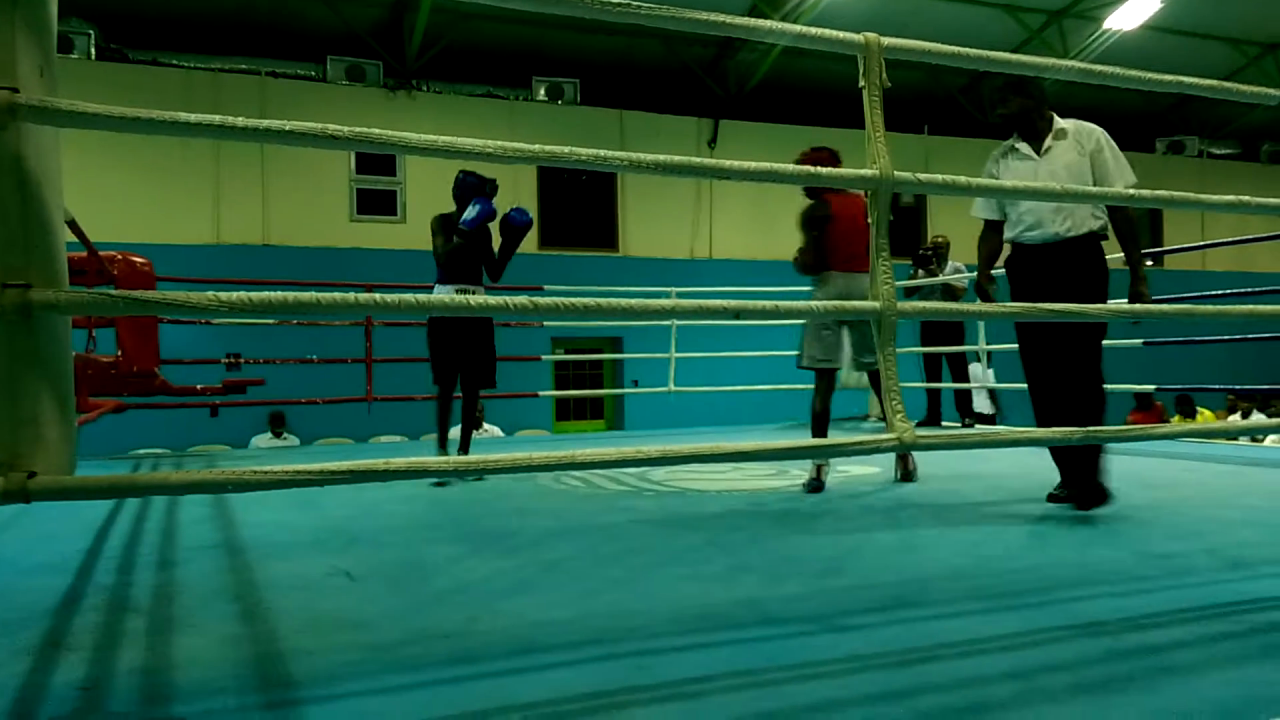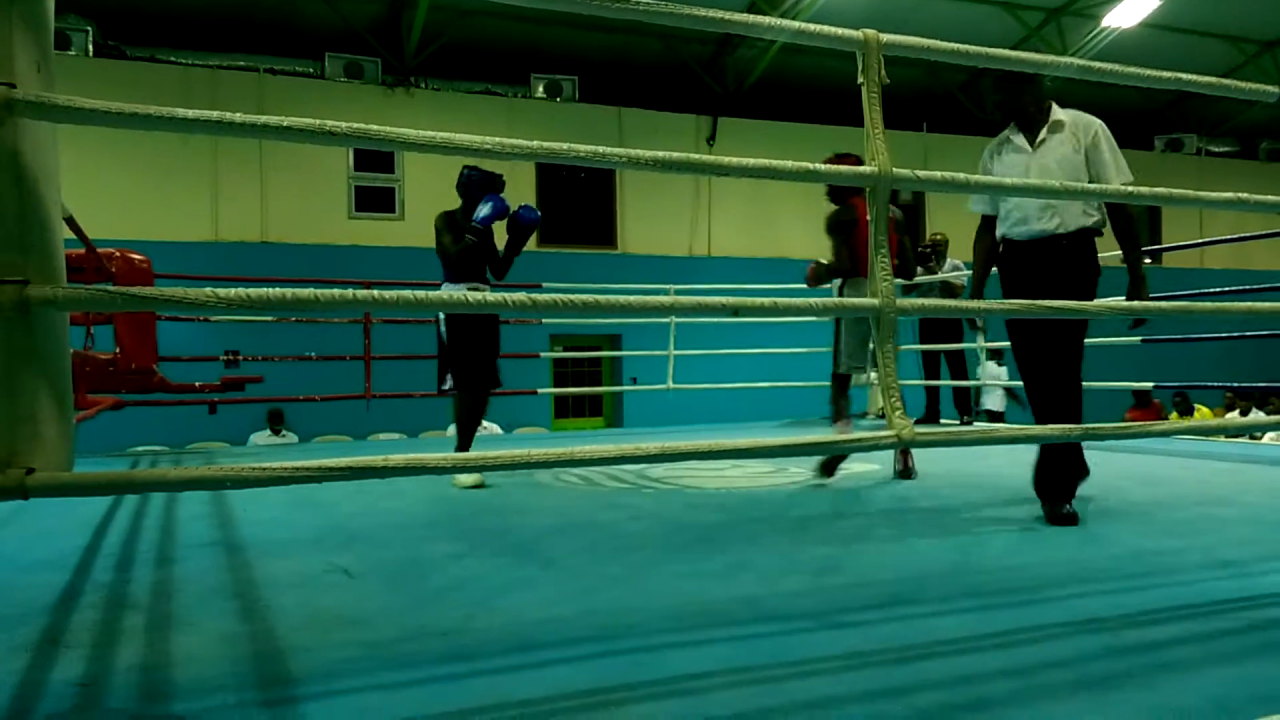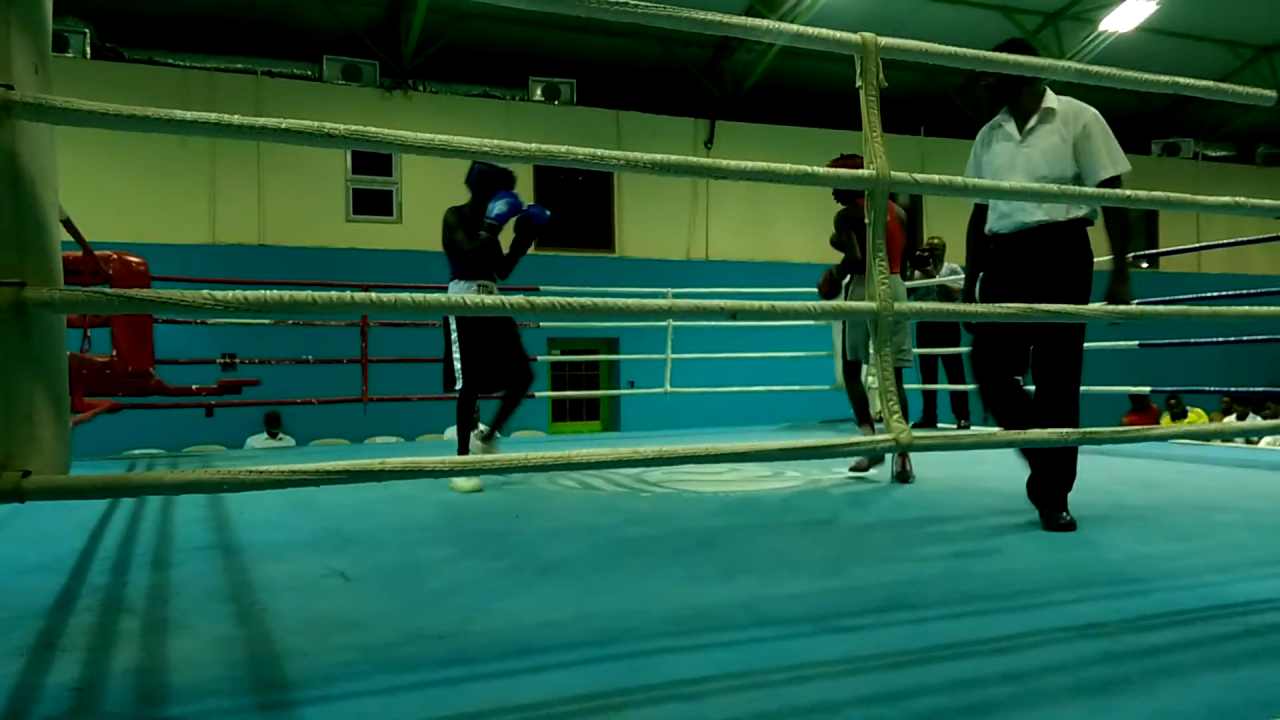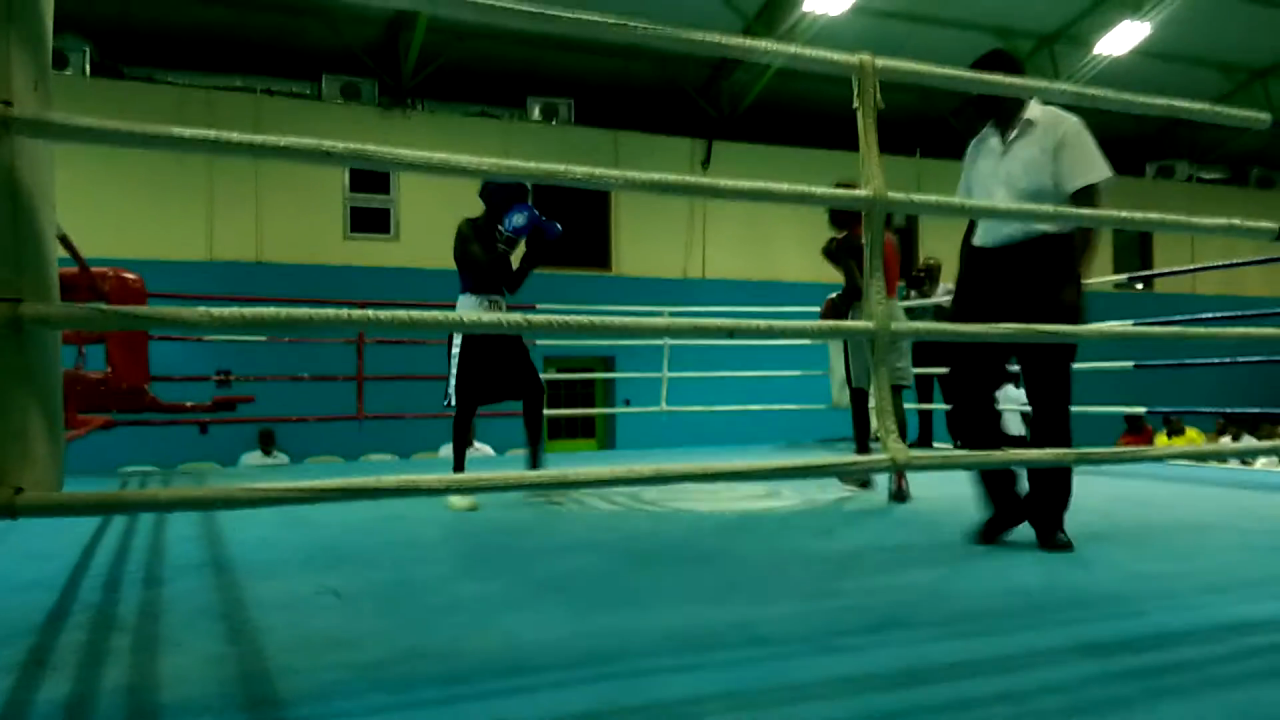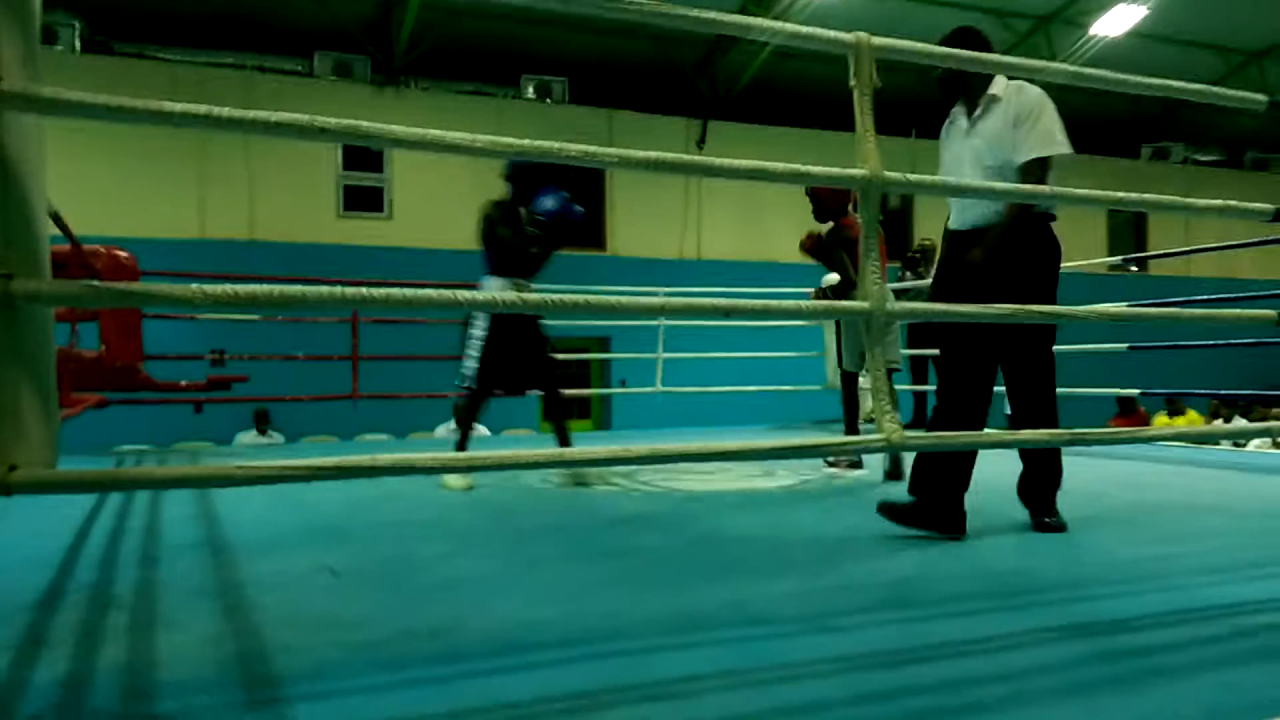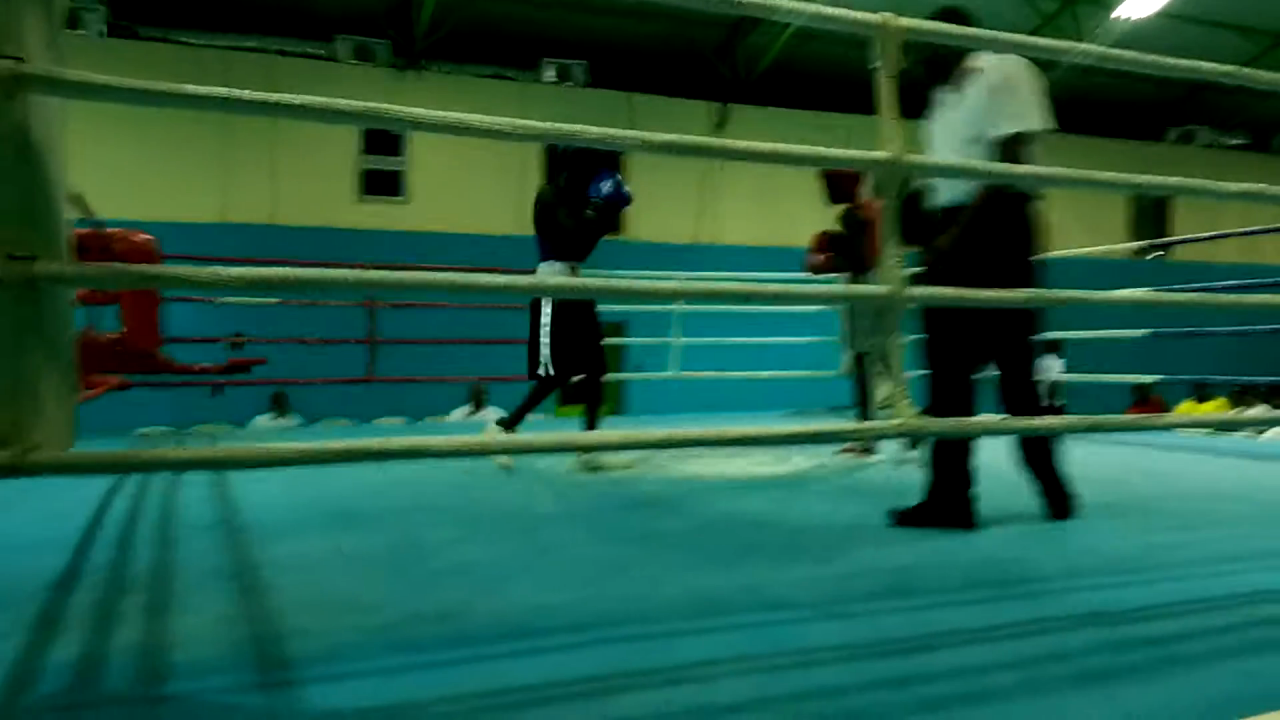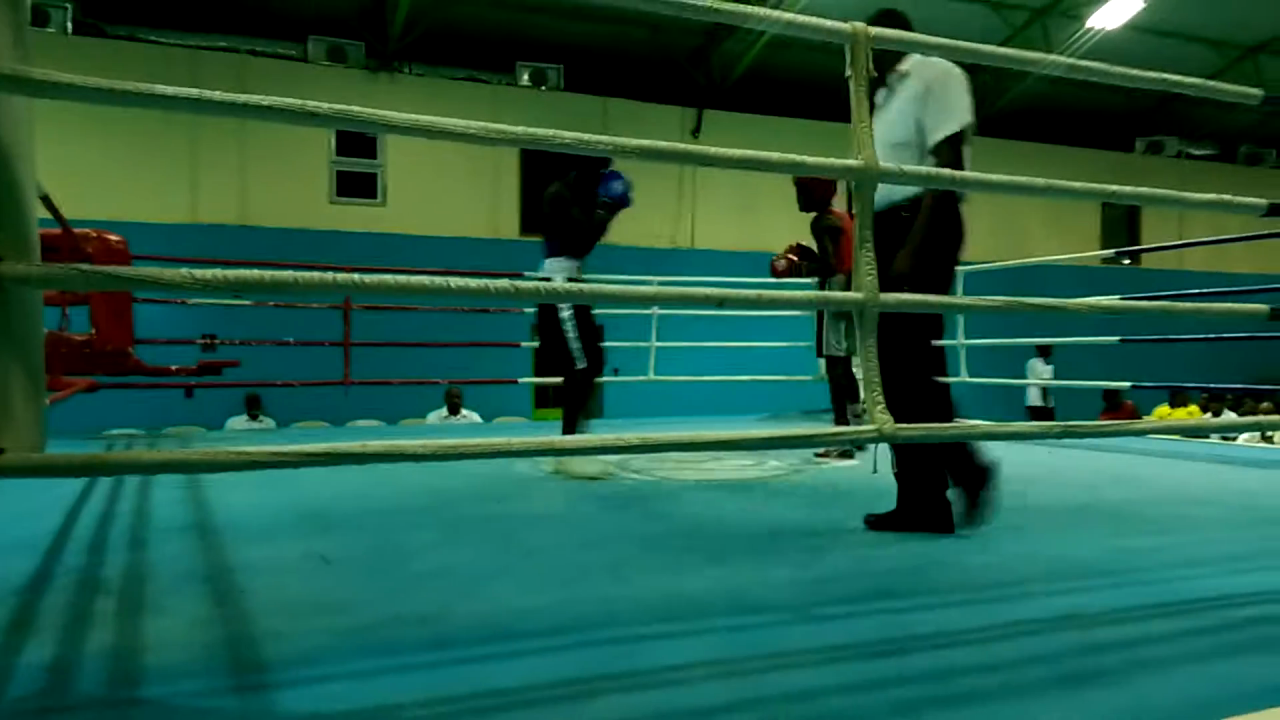
dt=0.2s
person 1, frame 1
left shoulder: (1088, 138)
right shoulder: (1000, 161)
left elbow: (1119, 207)
right elbow: (993, 228)
left wrist: (1137, 275)
right wrist: (983, 273)
left hip: (1080, 260)
right hip: (1028, 267)
left knee: (1080, 363)
right knee: (1044, 376)
left ankle: (1089, 471)
right ankle: (1072, 473)
person 1, frame 2
left shoulder: (1085, 129)
right shoulder: (996, 151)
left elbow: (1117, 204)
right elbow: (988, 224)
left wrist: (1136, 275)
right wrist: (976, 285)
left hip: (1071, 256)
right hip: (1018, 263)
left knee: (1059, 368)
right knee: (1036, 374)
left ankle: (1055, 485)
right ankle: (1069, 464)
person 1, frame 3
left shoulder: (1078, 118)
right shoulder: (988, 136)
left elbow: (1111, 197)
left wrist: (1119, 272)
right wrist: (969, 282)
left hip: (1059, 252)
right hip: (1003, 258)
left knee: (1055, 373)
right knee: (991, 370)
left ankle: (1053, 492)
right ankle: (1047, 461)
person 1, frame 4
left shoulder: (1059, 127)
right shoulder: (979, 146)
left elbow: (1085, 206)
left wrist: (1073, 280)
right wrist: (960, 293)
left hip: (1043, 264)
right hip: (988, 270)
left knee: (1048, 393)
right knee: (965, 383)
left ankle: (1048, 515)
right ankle: (1004, 498)
person 1, frame 5
left shoulder: (1025, 100)
right shoulder: (953, 122)
left elbow: (1032, 184)
left wrist: (990, 247)
right wrist: (941, 273)
left hip: (1019, 249)
right hip: (964, 252)
left knee: (1029, 378)
right knee: (960, 378)
left ankle: (1042, 499)
right ankle: (937, 501)
person 1, frame 6
left shoulder: (1005, 72)
right shoulder: (939, 98)
left elbow: (1009, 163)
left wrist: (957, 233)
right wrist: (934, 240)
left hip: (995, 226)
right hip: (950, 235)
left knee: (1011, 361)
right knee: (947, 364)
left ankle: (1049, 476)
right ankle: (949, 496)
person 1, frame 7
left shoulder: (935, 75)
right shoulder: (883, 98)
left elbow: (948, 167)
left wrist: (914, 247)
right wrist: (865, 256)
left hip: (920, 229)
right hip: (889, 231)
left knee: (905, 362)
right knee: (893, 363)
left ankle: (963, 468)
right ankle: (921, 499)
person 2, frame 1
left shoulder: (814, 211)
right shoulder: (868, 207)
left elbow: (809, 264)
left wrist: (801, 261)
left hip: (830, 290)
right hip: (863, 288)
left knee: (824, 380)
right knee: (877, 377)
left ankle: (819, 465)
right ankle: (902, 456)
person 2, frame 2
left shoulder: (841, 217)
right shoulder: (893, 214)
left elbow: (843, 267)
right elbow: (908, 271)
left wrist: (820, 272)
left hip: (856, 294)
left knee: (841, 377)
left ankle: (841, 432)
right ankle: (903, 455)
person 2, frame 3
left shoulder: (848, 214)
right shoulder: (897, 212)
left elbow: (854, 258)
left wrist: (834, 275)
left hip: (863, 290)
right hip: (895, 288)
left knee: (852, 369)
right knee: (894, 375)
left ankle: (870, 438)
right ankle: (902, 456)
person 2, frame 4
left shoulder: (848, 242)
right shoulder: (889, 238)
left elbow: (856, 287)
left wrist: (835, 303)
left hip: (863, 316)
right hip: (893, 313)
left knee: (859, 395)
right knee: (893, 395)
right ankle: (898, 474)
person 2, frame 5
left shoulder: (837, 235)
left elbow: (850, 281)
left wrist: (825, 294)
right wrist: (822, 253)
left knee: (849, 377)
right knee: (884, 377)
left ankle: (852, 451)
person 2, frame 6
left shoulder: (852, 215)
right shoulder: (876, 207)
left elbow: (863, 261)
left wrist: (827, 265)
right wrist: (837, 248)
left hip: (867, 285)
left knee: (862, 358)
right knee: (885, 356)
person 2, frame 7
left shoulder: (822, 222)
right shoulder: (844, 219)
left elbow: (829, 267)
left wrist: (795, 268)
right wrist: (809, 257)
left hip: (835, 291)
right hip: (853, 289)
left knee: (835, 365)
right knee: (844, 362)
right ankle: (857, 419)
person 3, frame 1
left shoulder: (483, 229)
right shoulder: (441, 222)
left elbow: (494, 274)
right elbow: (444, 260)
left wrist: (510, 242)
right wrist: (465, 231)
left knee: (473, 384)
right knee: (446, 381)
left ankle: (464, 454)
right ankle: (442, 450)
person 3, frame 2
left shoulder: (486, 226)
right shoulder: (446, 220)
left elbow: (499, 272)
right elbow: (454, 258)
left wrist: (516, 240)
right wrist: (477, 228)
left knee: (483, 386)
right knee: (465, 383)
left ankle: (465, 449)
right ankle: (461, 458)
person 3, frame 3
left shoulder: (489, 218)
right shoulder: (454, 216)
left elbow: (502, 271)
right elbow: (468, 256)
left wrist: (524, 239)
right wrist: (492, 225)
left knee: (522, 374)
right knee: (471, 383)
left ankle: (489, 435)
person 3, frame 4
left shoulder: (500, 234)
right shoulder: (469, 228)
left elbow: (512, 285)
right elbow: (484, 270)
left wrist: (533, 253)
right wrist: (510, 239)
left hip: (500, 317)
right hip: (472, 319)
left knee: (534, 389)
right knee: (468, 402)
left ankle: (536, 471)
person 3, frame 5
left shoulder: (523, 217)
right shoulder: (495, 212)
right elbow: (517, 255)
left wrist: (555, 236)
right wrist: (540, 222)
left knee: (551, 382)
right knee: (481, 386)
person 3, frame 6
left shoulder: (574, 199)
right shoulder: (549, 195)
right elbow: (573, 237)
left wrist: (606, 217)
right wrist: (596, 205)
left knee: (594, 369)
right knee: (555, 375)
right ankle: (505, 427)
person 3, frame 7
left shoulder: (577, 196)
right shoulder: (559, 193)
right elbow: (586, 235)
left wrist: (606, 210)
right wrist: (605, 205)
left hip: (571, 283)
right hip: (559, 282)
left knee: (584, 370)
right knee: (585, 368)
person 4, frame 1
left shoulder: (957, 268)
right shoulder: (921, 270)
left elbow: (959, 292)
right elbow: (907, 293)
left wrist: (938, 275)
right wrist: (916, 269)
left hip: (950, 323)
right hip: (928, 324)
left knee: (958, 371)
right knee: (931, 372)
left ankle: (966, 415)
right ankle: (933, 414)
person 4, frame 2
left shoulder: (955, 265)
right shoulder: (920, 267)
left elbow: (957, 290)
right elbow: (906, 290)
left wrist: (936, 272)
right wrist: (914, 267)
left hip: (949, 321)
right hip: (927, 322)
left knee: (957, 369)
right knee: (930, 370)
left ankle: (965, 413)
right ankle: (931, 412)
person 4, frame 3
left shoulder: (953, 269)
right shoulder: (918, 271)
left elbow: (955, 294)
left wrist: (934, 276)
right wrist: (913, 270)
left hip: (946, 325)
right hip: (924, 326)
left knee: (955, 373)
right knee: (927, 374)
left ankle: (962, 417)
right ankle: (928, 416)
person 4, frame 4
left shoulder: (948, 290)
right shoulder: (913, 292)
left elbow: (949, 314)
left wrist: (929, 296)
right wrist: (909, 291)
left hip: (941, 345)
right hip: (920, 346)
right knee: (923, 393)
right ankle: (924, 436)
person 4, frame 5
right shoulder: (909, 273)
right elbow: (896, 295)
left wrist: (923, 277)
right wrist: (905, 272)
left hip: (936, 326)
right hip: (915, 326)
right knee: (918, 374)
right ankle: (919, 416)
person 4, frame 6
left shoulder: (958, 257)
right shoulder: (930, 260)
left elbow: (960, 282)
right elbow: (916, 281)
left wrist: (941, 266)
right wrist: (926, 261)
left hip: (955, 312)
right hip: (934, 314)
left knee: (956, 361)
right knee: (936, 359)
left ankle: (962, 403)
right ankle: (937, 403)
person 4, frame 7
left shoulder: (937, 263)
right shoulder: (908, 263)
left elbow: (941, 288)
right elbow: (896, 287)
left wrist: (918, 270)
left hip: (930, 316)
right hip: (909, 318)
left knee: (935, 362)
right knee: (911, 363)
left ankle: (943, 409)
right ankle: (913, 408)
